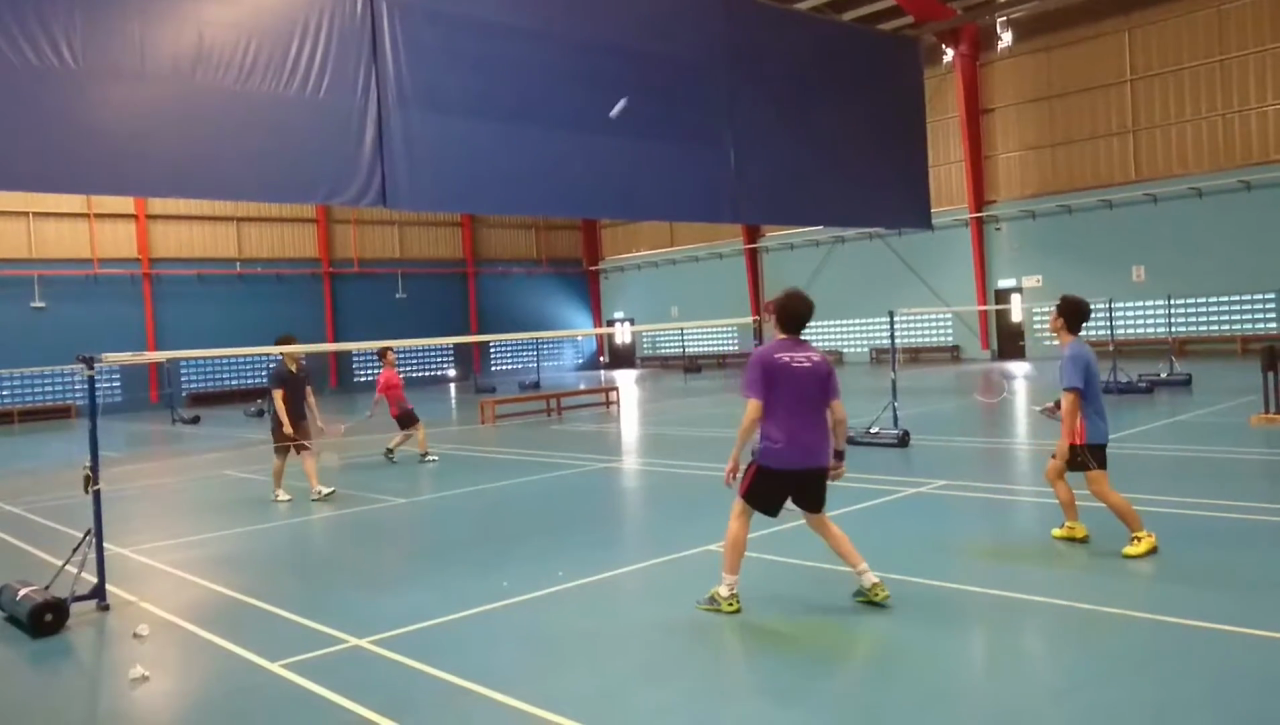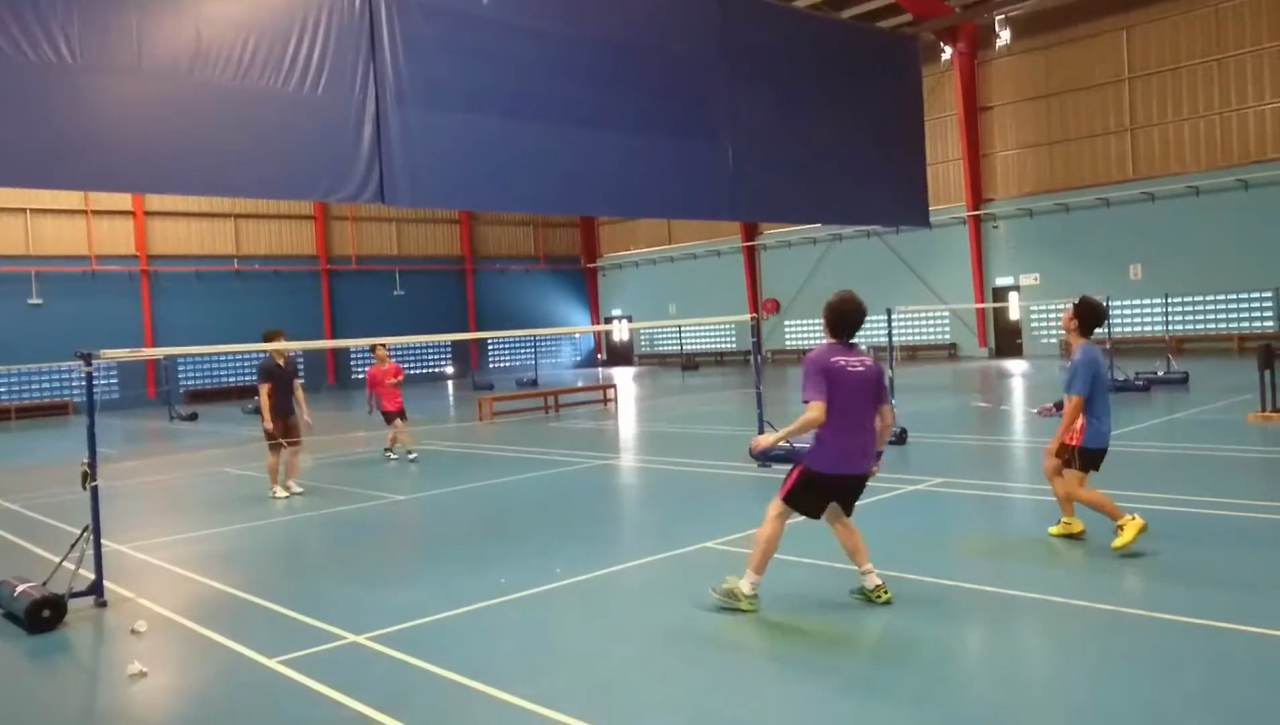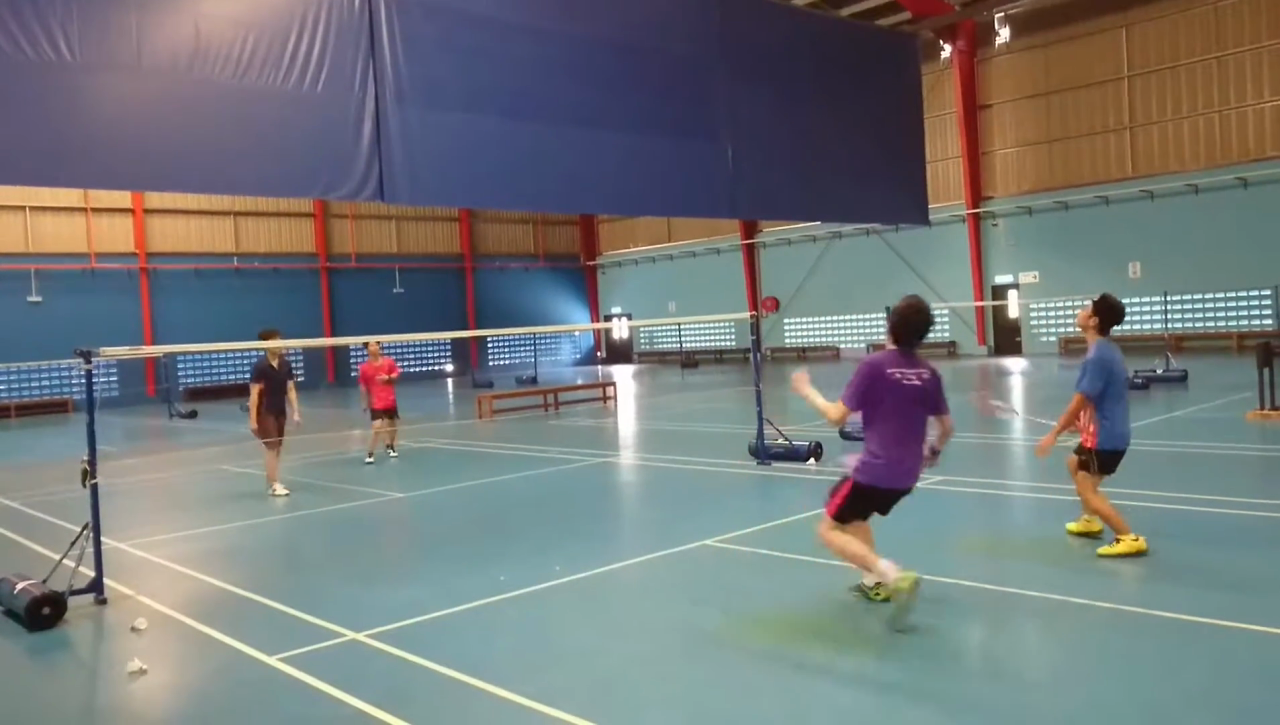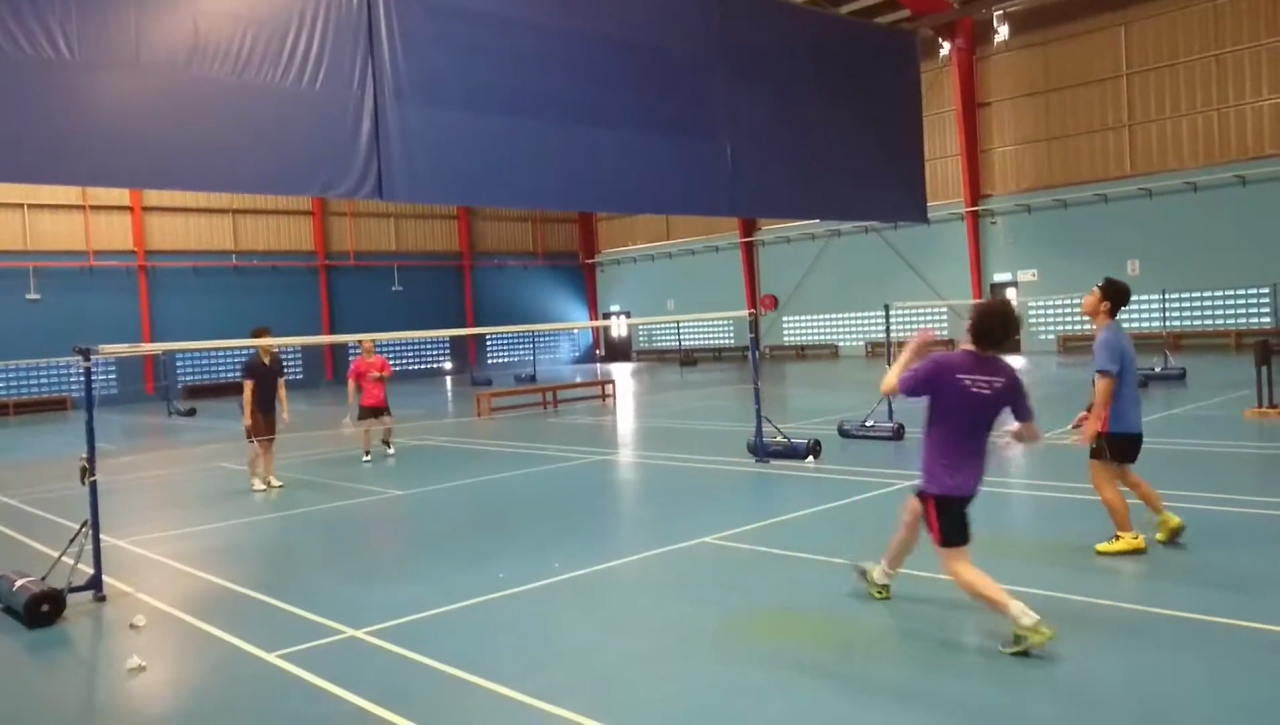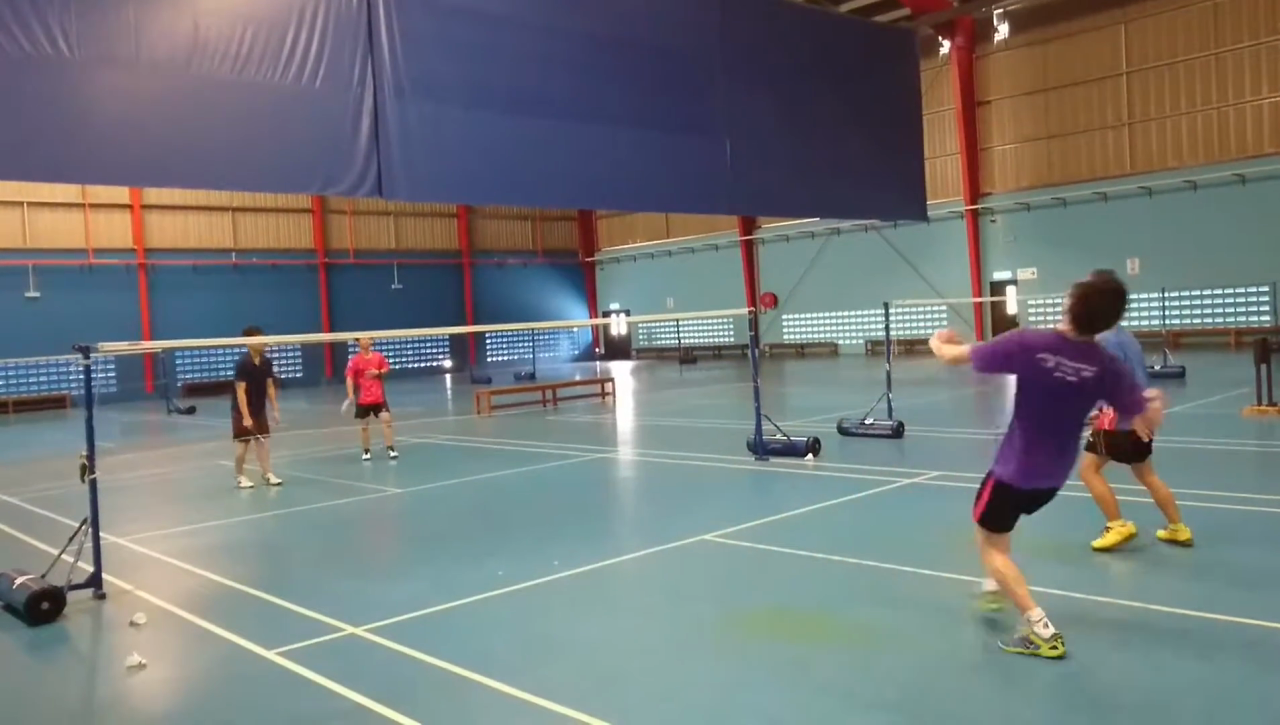
dt=0.2s
person 1, frame 1
left shoulder: (762, 357)
right shoulder: (820, 359)
left elbow: (754, 414)
right elbow: (839, 416)
left wrist: (734, 457)
right wrist: (838, 455)
left hip: (776, 458)
right hip: (816, 459)
left knee: (740, 514)
right knee: (819, 521)
left ankle: (727, 593)
right ankle: (870, 582)
person 1, frame 2
left shoulder: (819, 359)
right shoulder: (872, 363)
left elbow: (817, 415)
right elbow: (887, 419)
left wrist: (775, 438)
right wrist: (875, 454)
left hip: (826, 462)
right hip: (858, 464)
left knee: (776, 514)
right knee: (838, 517)
left ankle: (746, 590)
right ankle: (874, 584)
person 1, frame 3
left shoulder: (873, 366)
right shoulder: (929, 373)
left elbow: (837, 417)
right elbow: (946, 428)
left wrist: (806, 390)
right wrist: (933, 451)
left hip: (876, 470)
right hip: (907, 474)
left knee: (831, 531)
right knee: (854, 517)
left ankle: (894, 576)
right ankle: (873, 581)
person 1, frame 4
left shoulder: (941, 365)
right shoulder: (1007, 376)
left elbow: (888, 387)
right elbow: (1031, 434)
left wrist: (910, 350)
right wrist: (1017, 433)
left hip: (943, 480)
right hip: (969, 478)
left knee: (957, 564)
right knee: (913, 514)
left ankle: (1028, 622)
right ankle: (881, 577)
person 1, frame 5
left shoulder: (1026, 343)
right shoulder: (1106, 365)
left elbow: (955, 357)
right elbow: (1146, 423)
left wrist: (937, 341)
right wrist: (1152, 402)
left hip: (1016, 468)
right hip: (1056, 472)
left knee: (990, 546)
right knee: (998, 504)
left ankle: (1043, 632)
right ankle: (994, 586)
person 2, frame 1
left shoulder: (1072, 354)
right shoulder: (1079, 349)
left elbow: (1073, 398)
left wrist: (1065, 438)
right wrist: (1057, 405)
left hip: (1087, 434)
right hip: (1079, 432)
left knee: (1100, 489)
right knee: (1053, 472)
left ankle: (1143, 536)
right ankle: (1073, 526)
person 2, frame 2
left shoulder: (1083, 358)
right shoulder: (1088, 351)
left elbow: (1077, 403)
left wrist: (1057, 438)
right wrist: (1057, 407)
left hip: (1088, 434)
right hip: (1085, 431)
left knee: (1075, 489)
right knee: (1052, 468)
left ankle: (1127, 521)
right ankle: (1070, 522)
person 2, frame 3
left shoulder: (1097, 356)
right shoulder: (1108, 350)
left elbow: (1080, 401)
left wrist: (1054, 434)
right wrist: (1080, 417)
left hip: (1103, 435)
right hip: (1111, 431)
left knee: (1088, 490)
right knee: (1075, 465)
left ankle: (1129, 538)
right ankle: (1090, 521)
person 2, frame 4
left shoulder: (1106, 338)
right shoulder: (1114, 335)
left elbow: (1106, 382)
left wrist: (1094, 420)
right wrist: (1090, 412)
left hip: (1114, 424)
right hip: (1128, 421)
left knee: (1101, 479)
right knee: (1125, 475)
left ankle: (1128, 537)
right ankle: (1167, 519)
person 2, frame 5
left shoulder: (1107, 340)
right shoulder: (1122, 337)
right wrist: (1103, 411)
left hip: (1120, 420)
left knee: (1088, 469)
right knee: (1146, 475)
left ankle: (1118, 525)
right ankle: (1178, 528)
